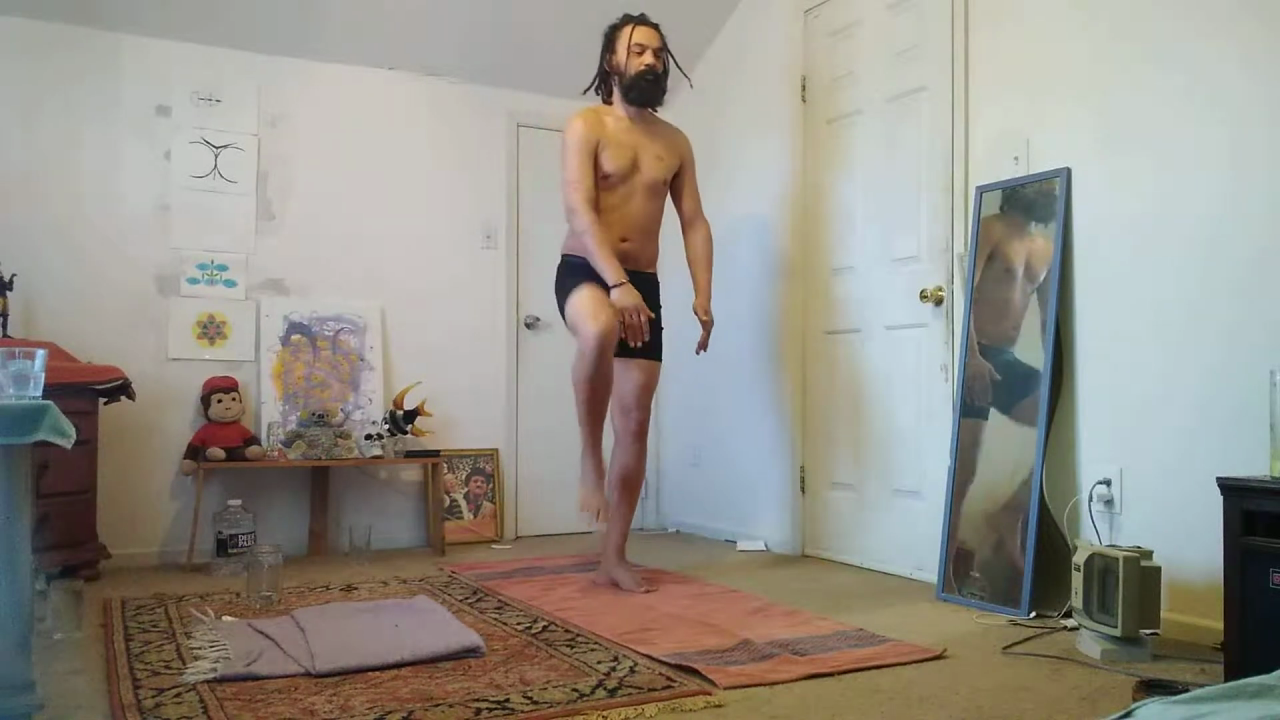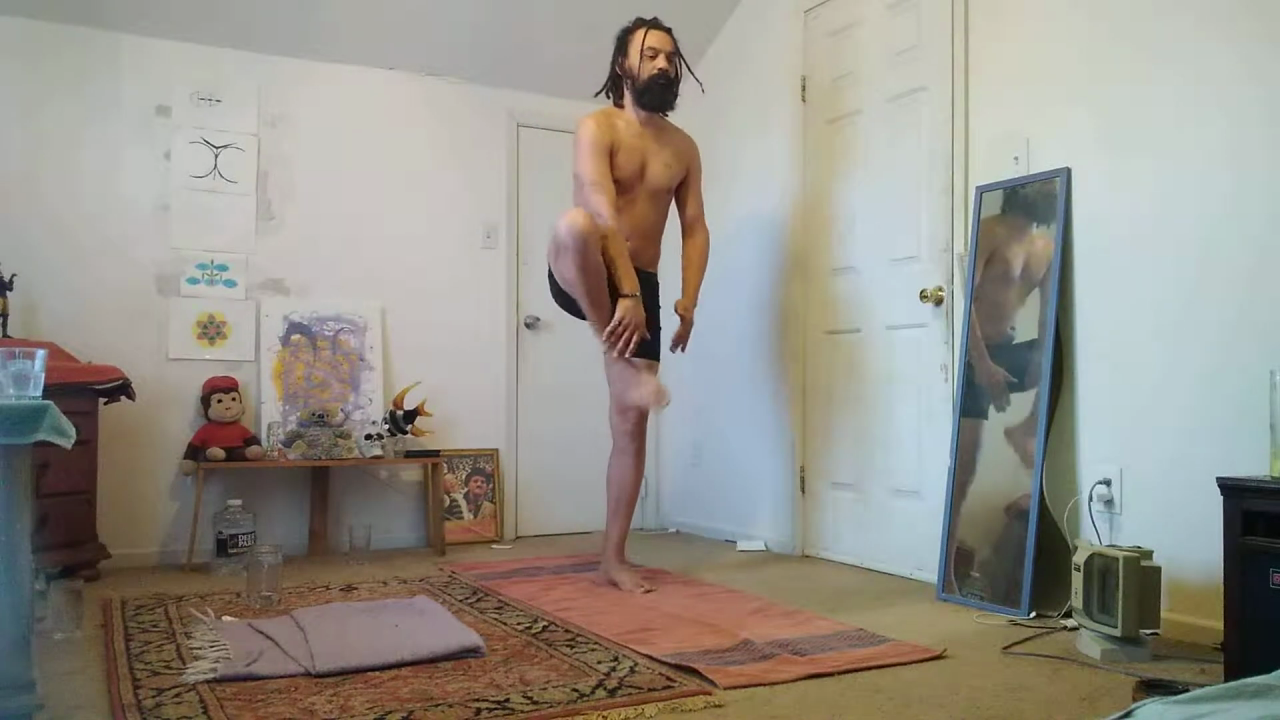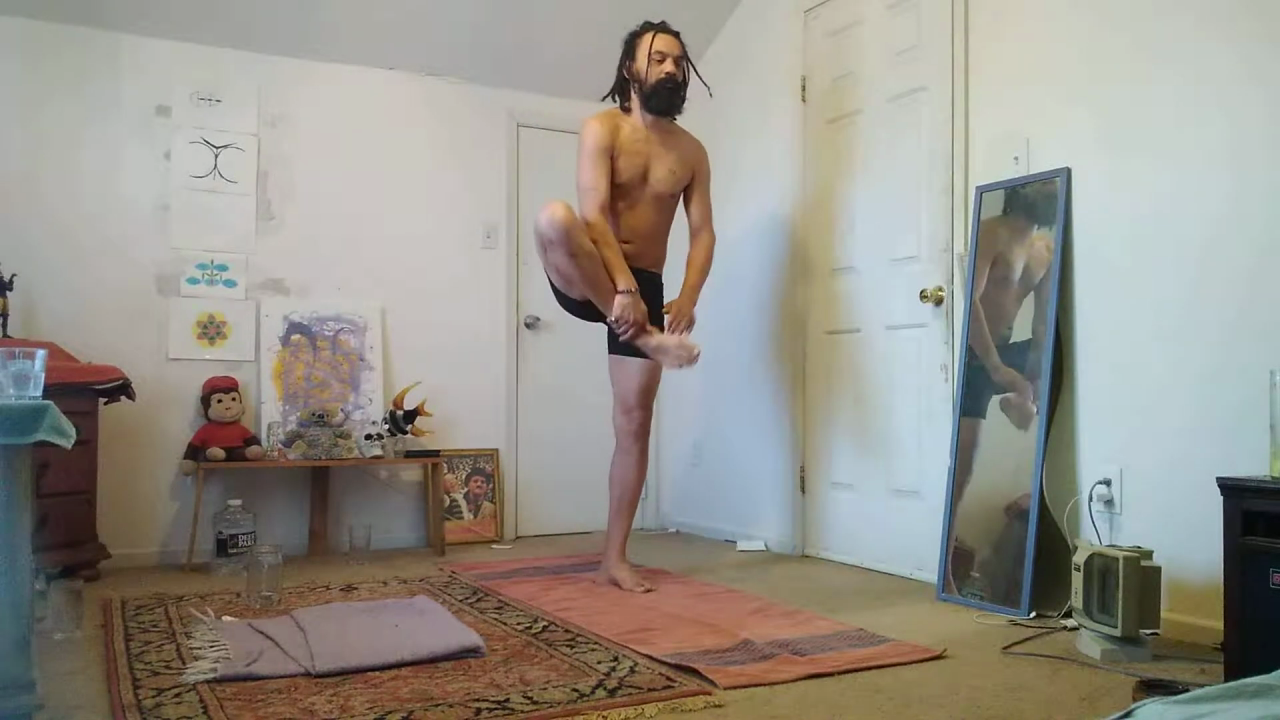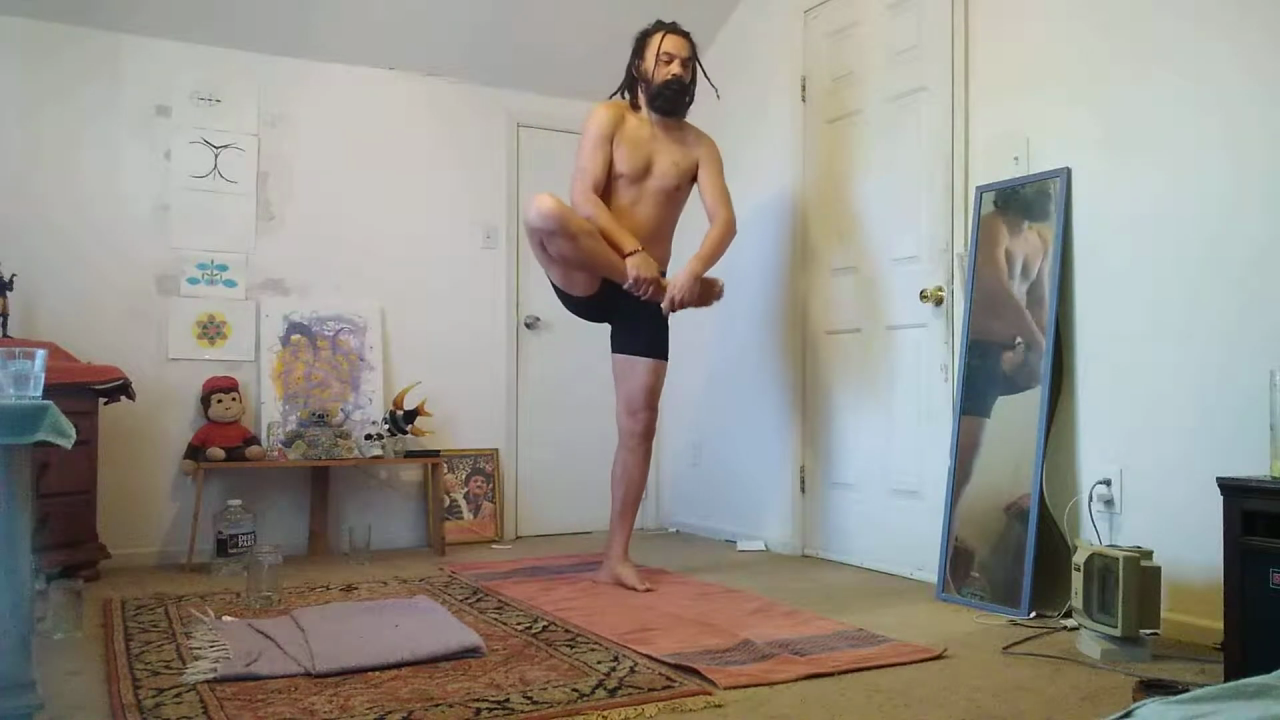
dt=0.4s
person 1, frame 1
left shoulder: (675, 142)
right shoulder: (586, 126)
left elbow: (694, 222)
right elbow: (579, 211)
left wrist: (702, 296)
right wrist: (617, 287)
left hip: (643, 285)
right hip: (584, 274)
left knee: (636, 422)
right knee: (599, 328)
left ankle: (613, 558)
right ankle: (590, 459)
person 1, frame 2
left shoulder: (684, 147)
right shoulder: (597, 128)
left elbow: (695, 228)
right elbow: (604, 214)
left wrist: (688, 300)
right wrist: (627, 295)
left hip: (641, 287)
right hip: (584, 281)
left knee: (631, 423)
right knee: (572, 223)
left ankle: (614, 558)
right ankle: (632, 370)
person 1, frame 3
left shoulder: (691, 151)
right shoulder: (603, 129)
left elbow: (703, 235)
right elbow: (594, 216)
left wrist: (686, 300)
right wrist: (623, 289)
left hip: (644, 289)
right hip: (589, 282)
left knee: (634, 422)
right knee: (553, 218)
left ankle: (614, 558)
right ankle: (649, 335)
person 1, frame 4
left shoulder: (699, 145)
right shoulder: (609, 118)
left elbow: (724, 220)
right elbow: (584, 197)
left wrist: (689, 272)
right wrist: (633, 254)
left hip: (646, 291)
right hip: (588, 279)
left knee: (639, 422)
right knee: (543, 209)
left ankle: (616, 557)
person 2, frame 1
left shoulder: (1046, 248)
right shoulder: (989, 230)
left elbow: (1048, 317)
right wrist: (972, 356)
left hip: (1007, 361)
right hip: (974, 359)
right knee: (962, 470)
right ankle: (945, 575)
person 2, frame 2
left shoulder: (1048, 248)
right shoulder: (989, 231)
left elbow: (1050, 315)
right elbow: (963, 297)
right wrist: (981, 363)
left hip: (1004, 351)
right hip: (972, 356)
right knee: (963, 468)
left ankle: (1028, 426)
right ankle: (945, 574)
person 2, frame 3
left shoulder: (1047, 249)
right shoulder: (992, 232)
left elbow: (1043, 320)
right elbow: (970, 301)
left wrist: (1036, 379)
right wrist: (995, 368)
left hip: (1006, 352)
right hip: (972, 355)
right knee: (960, 466)
right ankle: (944, 574)
person 2, frame 4
left shoulder: (1041, 239)
right shoulder: (992, 226)
left elbow: (1039, 302)
right elbow: (998, 288)
left wrist: (1035, 349)
right wrist: (1037, 344)
left hip: (1012, 355)
right hip: (978, 355)
right knee: (961, 465)
right ankle: (942, 569)
